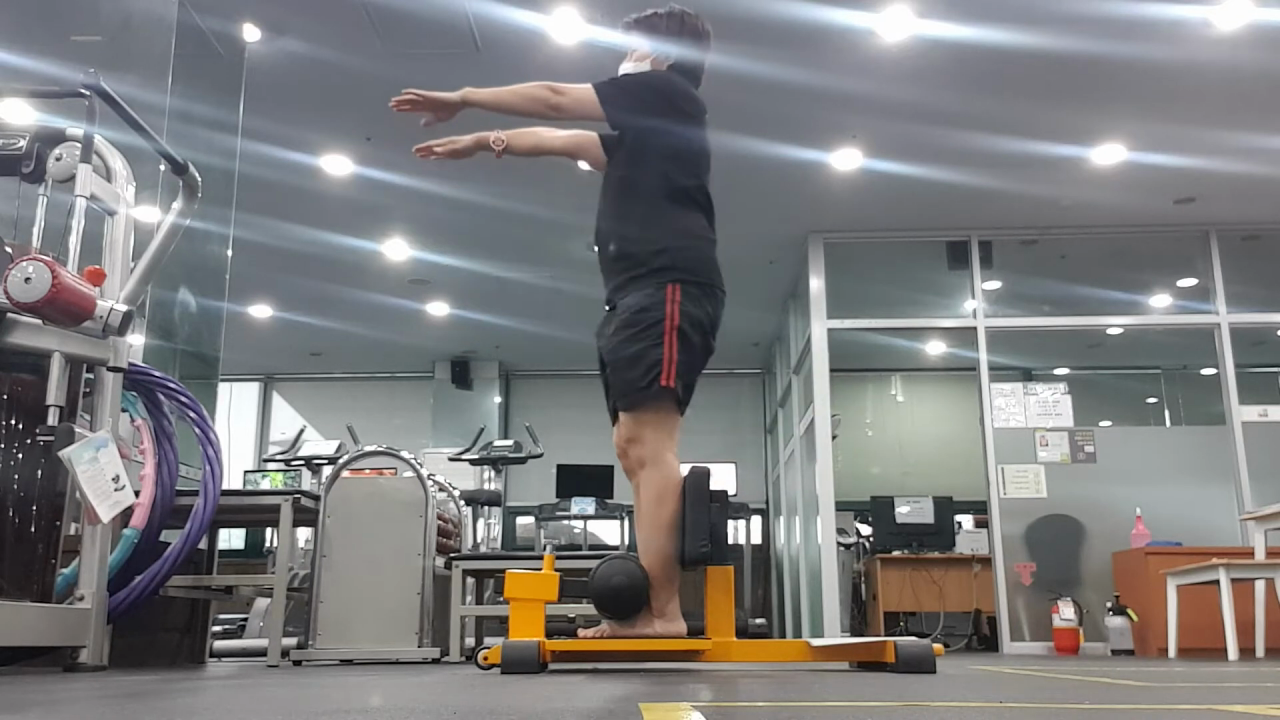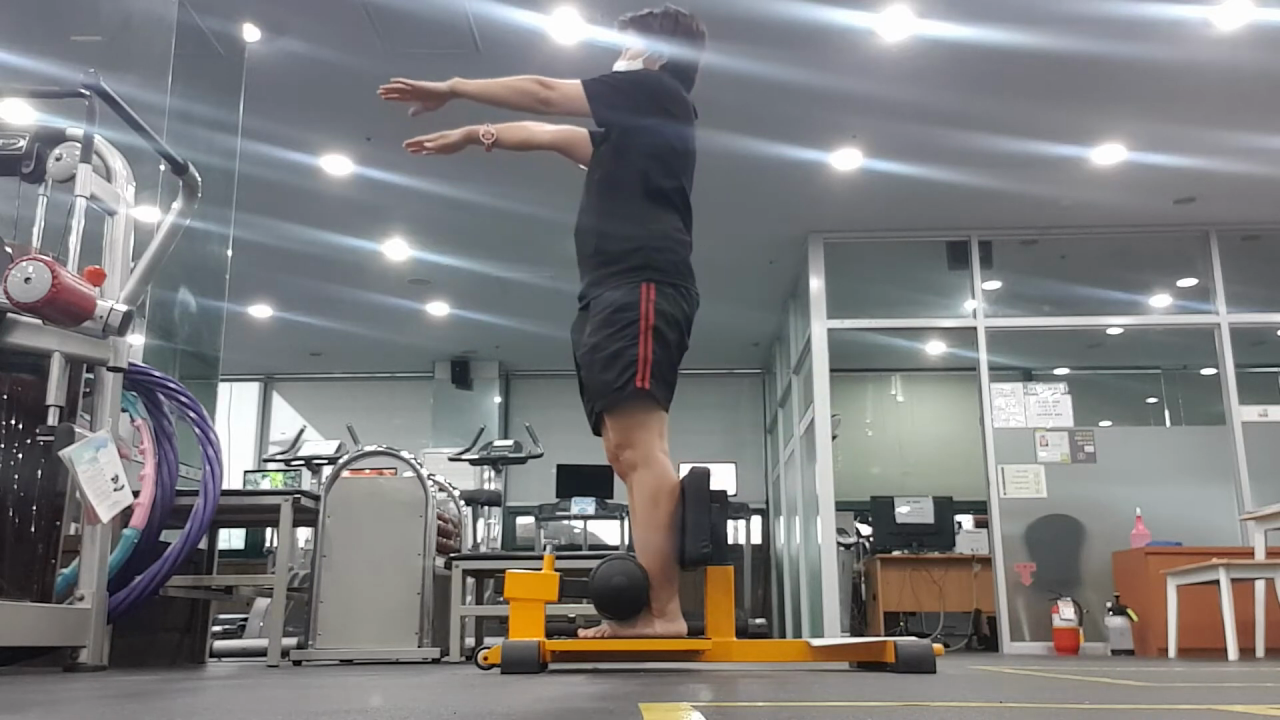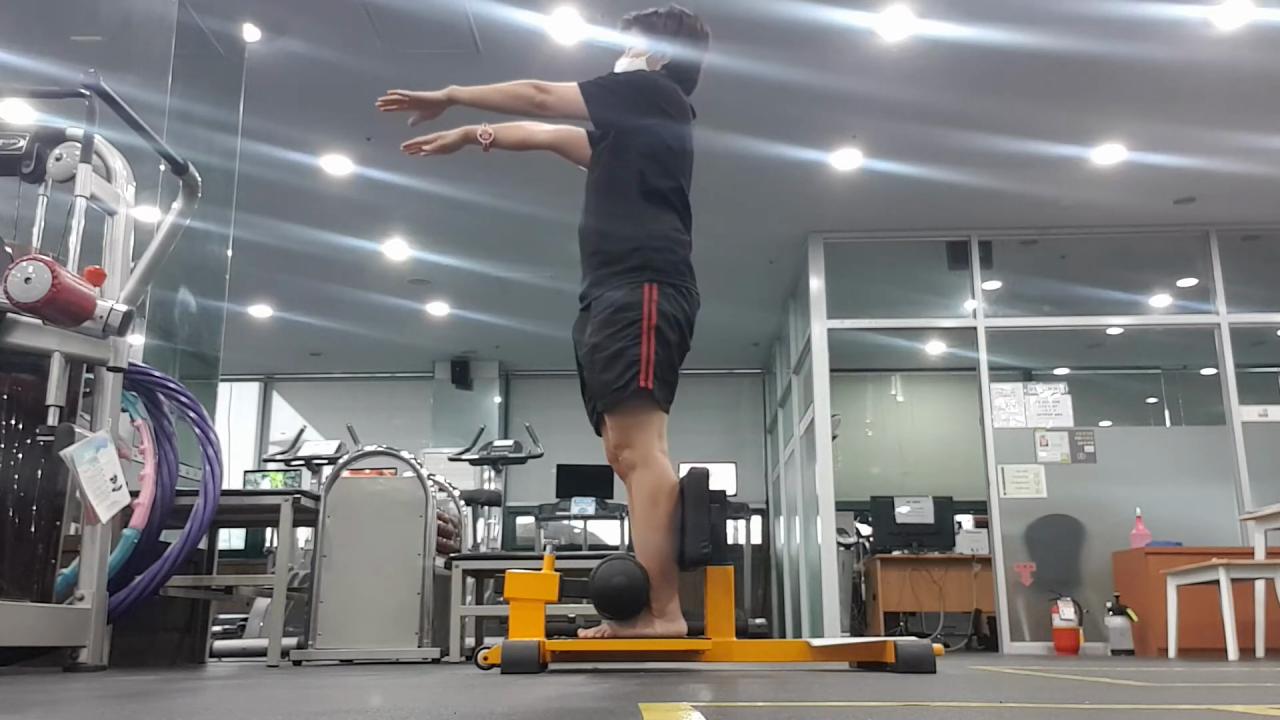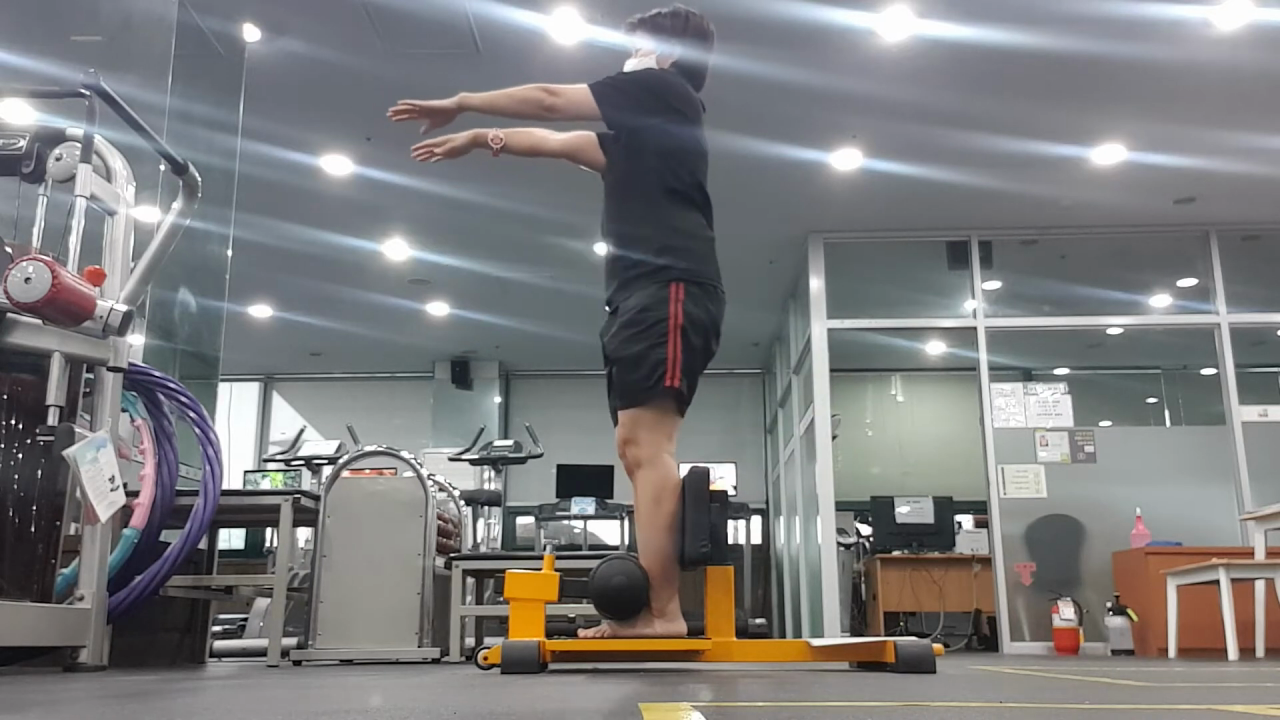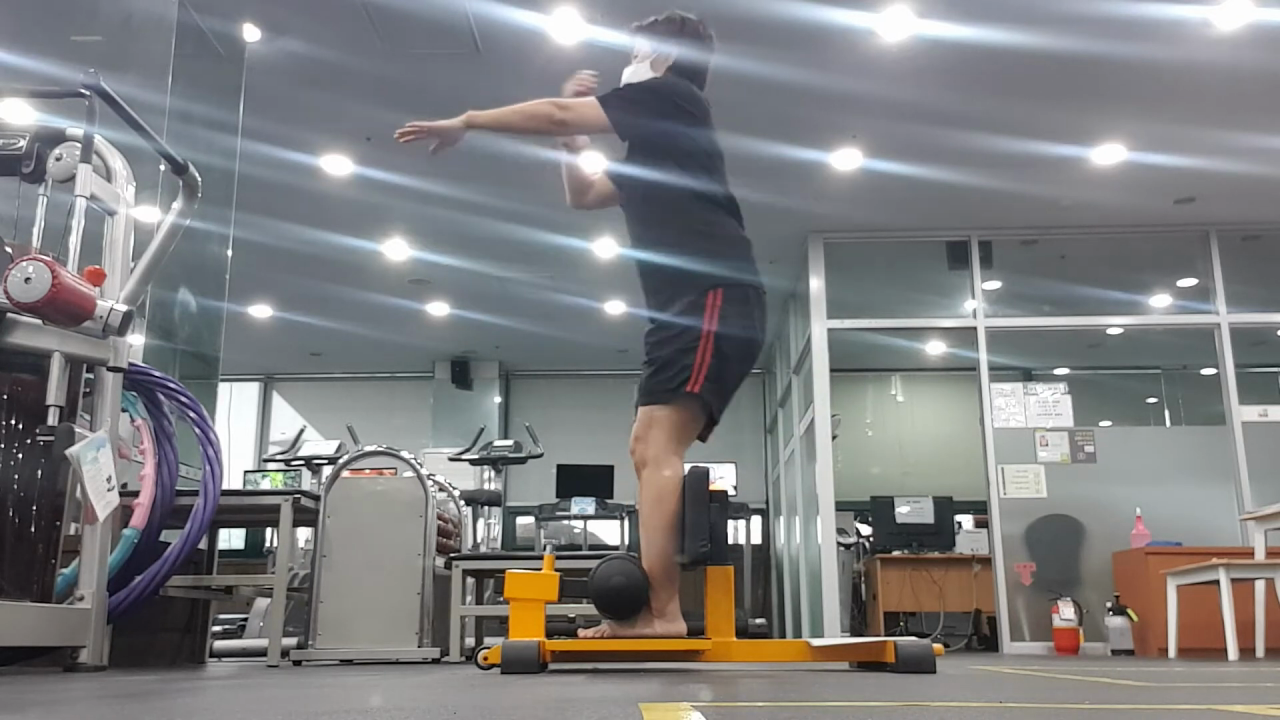
dt=0.3s
person 1, frame 1
left shoulder: (670, 95)
right shoulder: (641, 136)
left elbow: (555, 100)
right elbow: (559, 140)
left wrist: (461, 98)
right wrist: (483, 141)
left hip: (666, 288)
right hip: (639, 297)
left knee: (649, 447)
right knee: (636, 449)
left ankle: (661, 612)
right ankle: (655, 610)
person 1, frame 2
left shoulder: (657, 95)
right shoulder: (631, 131)
left elbow: (543, 93)
right elbow: (549, 134)
left wrist: (450, 87)
right wrist: (474, 135)
left hip: (640, 289)
right hip: (613, 297)
left knee: (639, 447)
right knee: (627, 451)
left ankle: (661, 612)
right ankle: (653, 609)
person 1, frame 3
left shoulder: (653, 95)
right shoulder: (629, 131)
left elbow: (540, 97)
right elbow: (548, 134)
left wrist: (447, 96)
right wrist: (470, 134)
left hip: (641, 290)
right hip: (615, 297)
left knee: (638, 446)
right knee: (626, 450)
left ankle: (660, 612)
right ankle: (650, 610)
person 1, frame 4
left shoulder: (663, 93)
right shoulder: (642, 134)
left elbow: (550, 102)
right elbow: (560, 144)
left wrist: (458, 104)
right wrist: (477, 139)
left hip: (667, 289)
right hip: (642, 297)
left knee: (646, 445)
right knee: (637, 448)
left ankle: (661, 612)
right ankle: (653, 609)
person 1, frame 5
left shoulder: (672, 99)
right shoulder: (650, 149)
left elbow: (557, 114)
right elbow: (582, 197)
left wrist: (464, 121)
right wrist: (574, 135)
left hip: (711, 299)
right hip: (692, 307)
left knee: (655, 446)
right knee: (651, 450)
left ankle: (659, 612)
right ankle: (656, 610)
